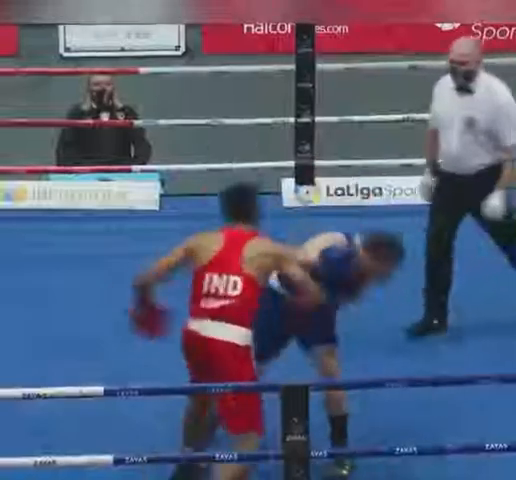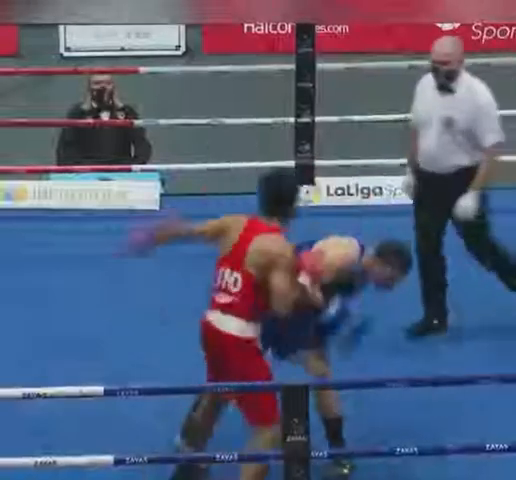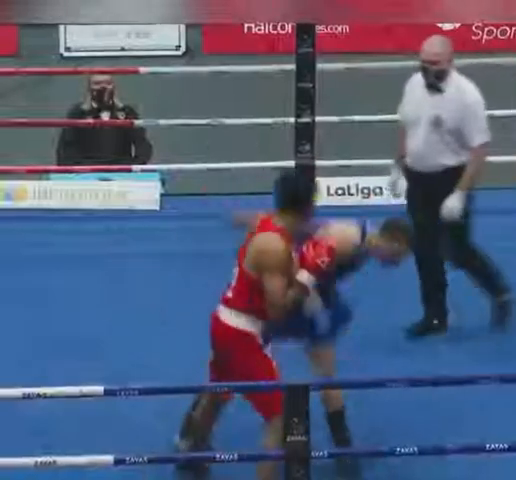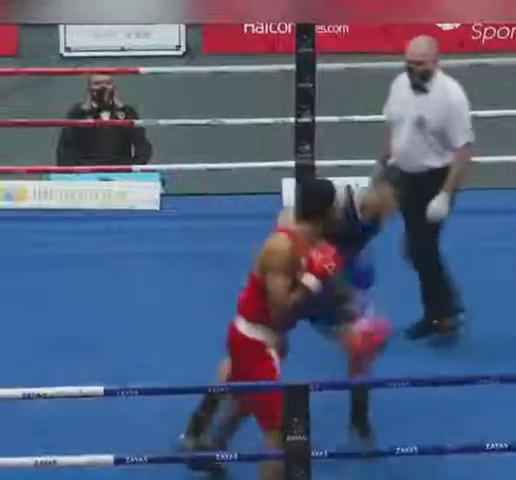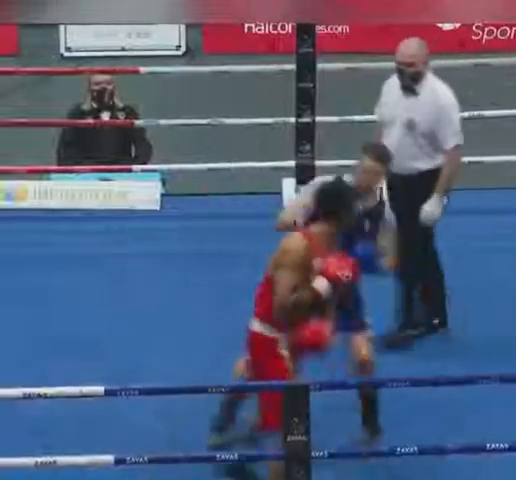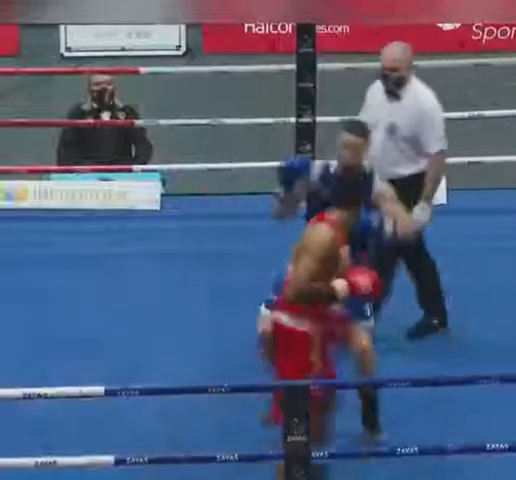
dt=0.1s
person 1, frame 1
left shoulder: (201, 241)
right shoulder: (270, 250)
left elbow: (147, 279)
right elbow: (312, 295)
left wrist: (144, 304)
left hip: (195, 336)
right hip: (231, 344)
left knee: (203, 398)
right knee: (248, 438)
person 1, frame 2
left shoulder: (233, 225)
right shoulder: (280, 249)
left elbow: (184, 230)
right elbow: (284, 310)
left wrist: (152, 238)
right wrist: (304, 280)
left hip: (212, 326)
right hip: (239, 339)
left knee: (219, 392)
right knee: (269, 427)
person 1, frame 3
left shoulder: (263, 223)
right shoulder: (276, 247)
right elbow: (277, 309)
right wrist: (307, 274)
left hip: (224, 323)
right hip: (242, 332)
left knee: (218, 392)
right knee: (279, 420)
left ankle: (189, 448)
person 1, frame 4
left shoulder: (308, 244)
right shoulder: (282, 248)
right elbow: (279, 311)
right wrist: (312, 279)
left hip: (251, 334)
right hip: (255, 340)
left knee: (246, 401)
right knee: (283, 431)
left ankle: (196, 445)
person 1, frame 5
left shoulder: (324, 246)
right shoulder: (298, 247)
right elbow: (282, 306)
right wrist: (324, 286)
left hip: (272, 335)
right hip: (272, 339)
left knee: (274, 409)
person 1, frame 6
left shoulder: (334, 232)
right shoulder: (325, 237)
right elbow: (297, 290)
right wrist: (341, 288)
left hip: (307, 327)
right hip: (298, 331)
left knee: (322, 401)
person 2, frame 1
right shoulder: (442, 87)
right wrist: (429, 171)
left hip: (484, 180)
right hip: (448, 178)
right knee: (437, 247)
right ankle: (435, 316)
person 2, frame 2
left shoulder: (478, 95)
right shoulder: (424, 84)
left elbow: (491, 148)
left wrist: (474, 193)
right wrist: (410, 169)
left hip: (461, 180)
right hip: (428, 179)
left knee: (480, 245)
right knee: (426, 248)
right ankle: (435, 315)
person 2, frame 3
left shoulder: (466, 95)
right shoulder: (413, 83)
left elbow: (479, 149)
left wrist: (460, 193)
right wrist: (398, 167)
left hip: (450, 179)
right hip: (418, 178)
left knee: (456, 250)
right knee: (424, 249)
left ankle: (500, 292)
right ankle: (434, 316)
person 2, frame 4
left shoulder: (451, 95)
right shoulder: (399, 83)
left elbow: (463, 150)
left wrist: (445, 195)
right wrist: (384, 167)
left hip: (433, 179)
right hip: (404, 178)
left knee: (421, 249)
right knee: (422, 249)
left ankle: (450, 311)
right ankle: (435, 315)
person 2, frame 5
left shoulder: (441, 98)
right shoulder: (390, 85)
left elbow: (453, 152)
left wrist: (437, 198)
left hip: (424, 183)
right hip: (397, 179)
left knee: (409, 253)
right knee: (420, 251)
left ankle: (408, 323)
right ankle: (435, 316)
person 2, frame 6
left shoulder: (424, 102)
right shoulder: (376, 90)
left elbow: (437, 156)
left wrist: (425, 204)
left hip: (408, 187)
right hip: (384, 184)
left knee: (384, 257)
right knee: (413, 254)
right ankle: (435, 314)
person 3, frame 1
left shoulder: (363, 264)
right shoulder: (336, 249)
left hip: (318, 306)
right hip: (281, 300)
left knee: (331, 373)
left ankle: (341, 451)
person 3, frame 2
left shoulder: (359, 269)
right shoulder: (345, 257)
right wrist: (328, 308)
left hip: (300, 308)
left knee: (321, 374)
left ankle: (339, 451)
person 3, frame 3
left shoulder: (361, 245)
right shoulder: (346, 239)
right wrist: (317, 313)
left hip: (310, 298)
left knee: (326, 367)
left ankle: (342, 444)
person 3, frame 4
left shoulder: (373, 220)
right shoulder: (337, 203)
right elbow: (286, 227)
left hip: (326, 286)
left knee: (360, 345)
left ankle: (360, 420)
person 3, frame 5
left shoulder: (383, 215)
right shoulder: (324, 188)
left elbow: (388, 259)
right elbow: (283, 221)
left wrist: (375, 262)
right wrist: (298, 222)
left knee: (363, 356)
left ankle: (370, 419)
right ankle: (228, 413)
person 3, frame 6
left shoulder: (376, 189)
right shoulder: (313, 175)
left elbow: (408, 226)
right elbow: (281, 213)
left wrist: (381, 228)
right wrist: (287, 189)
right knee: (267, 330)
